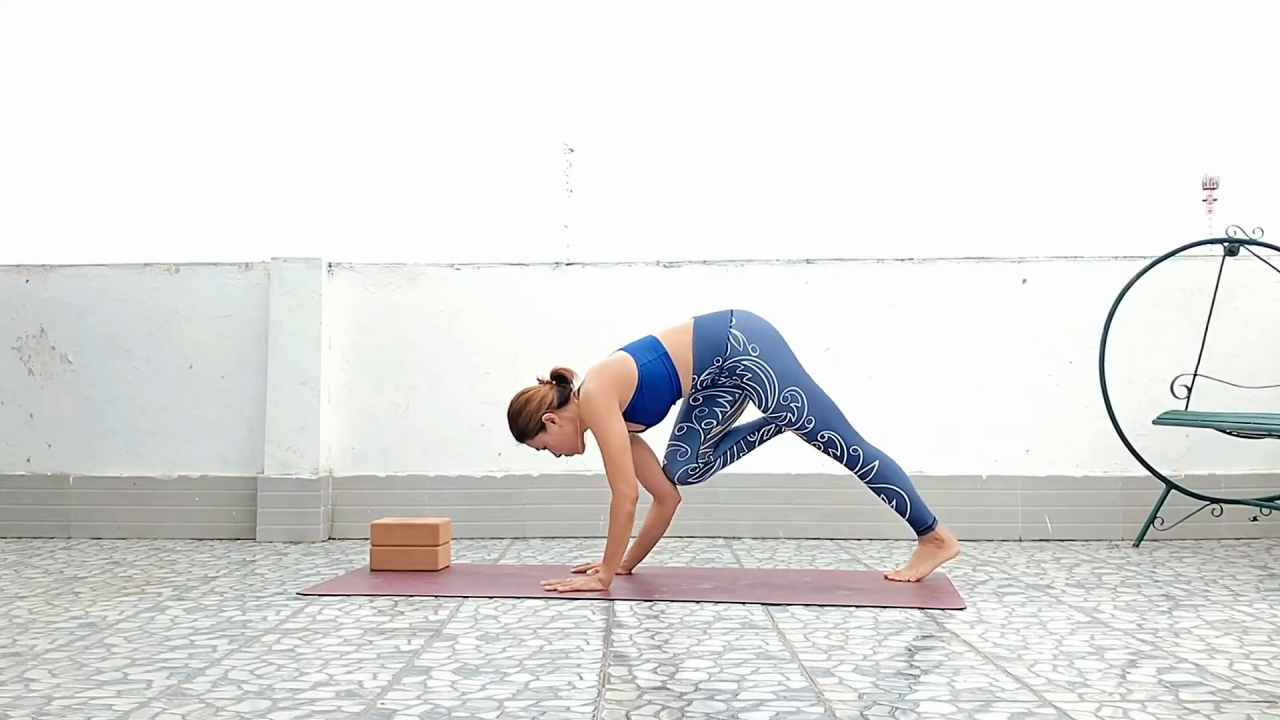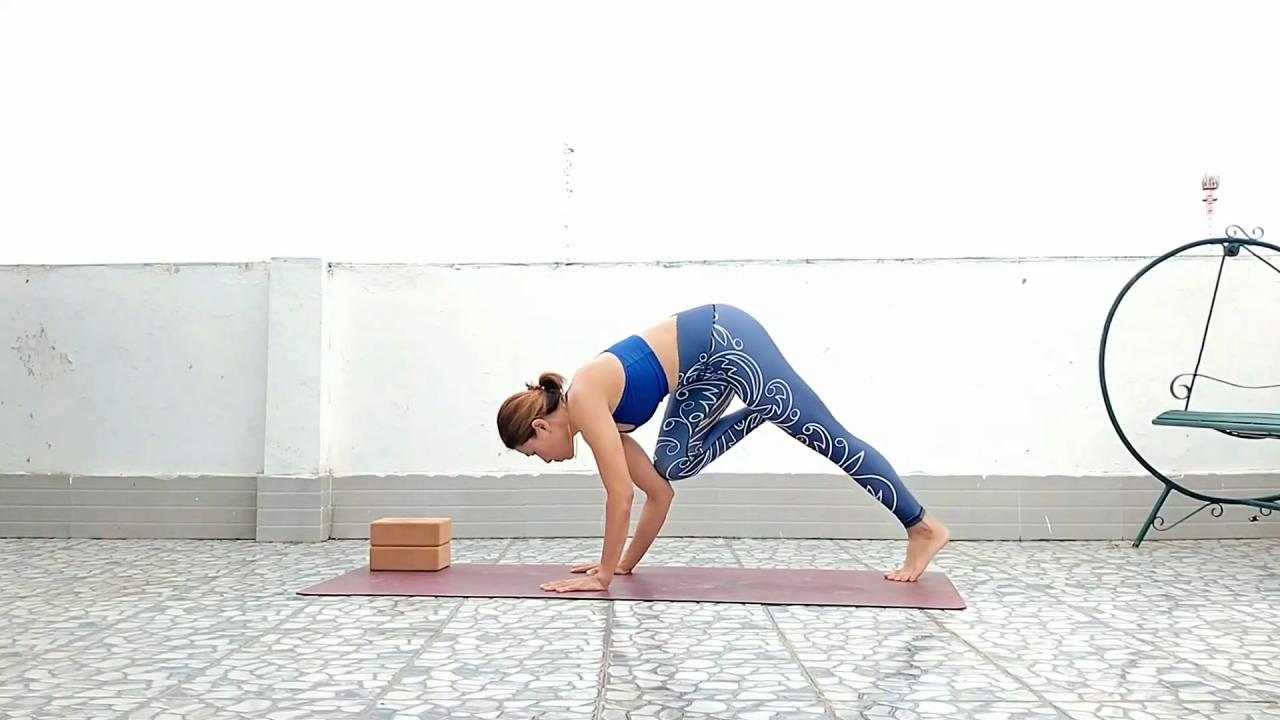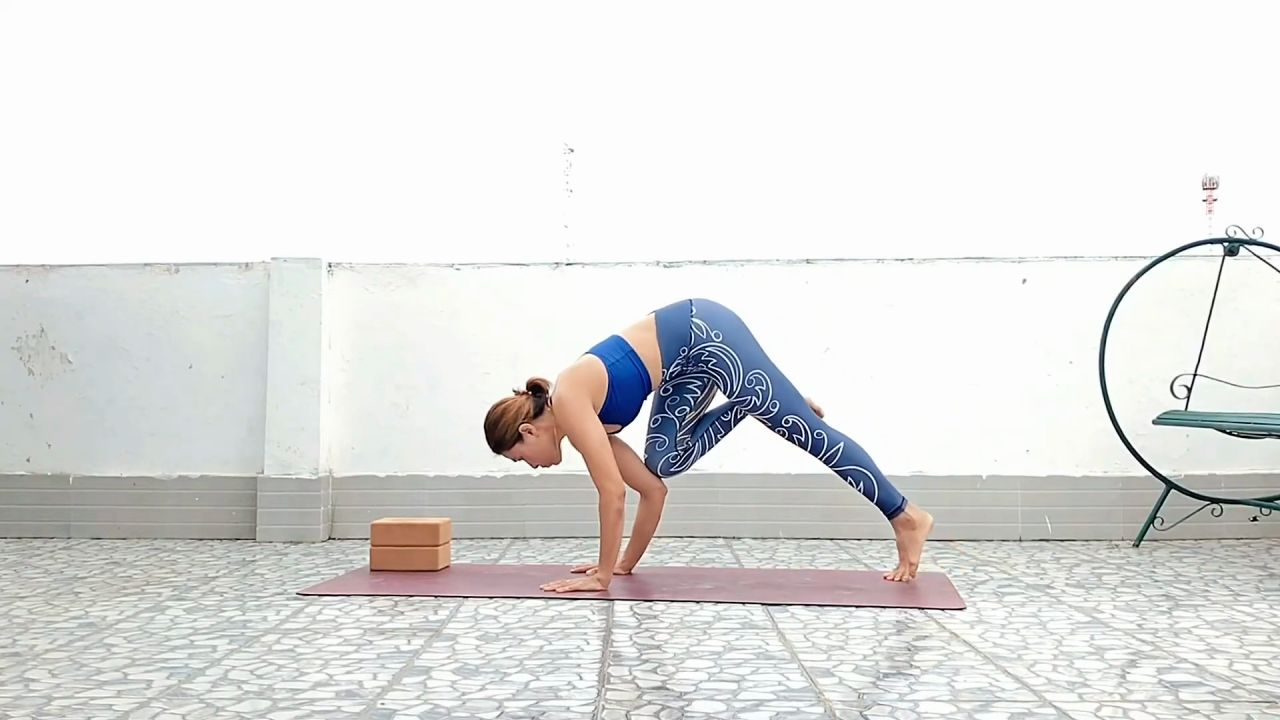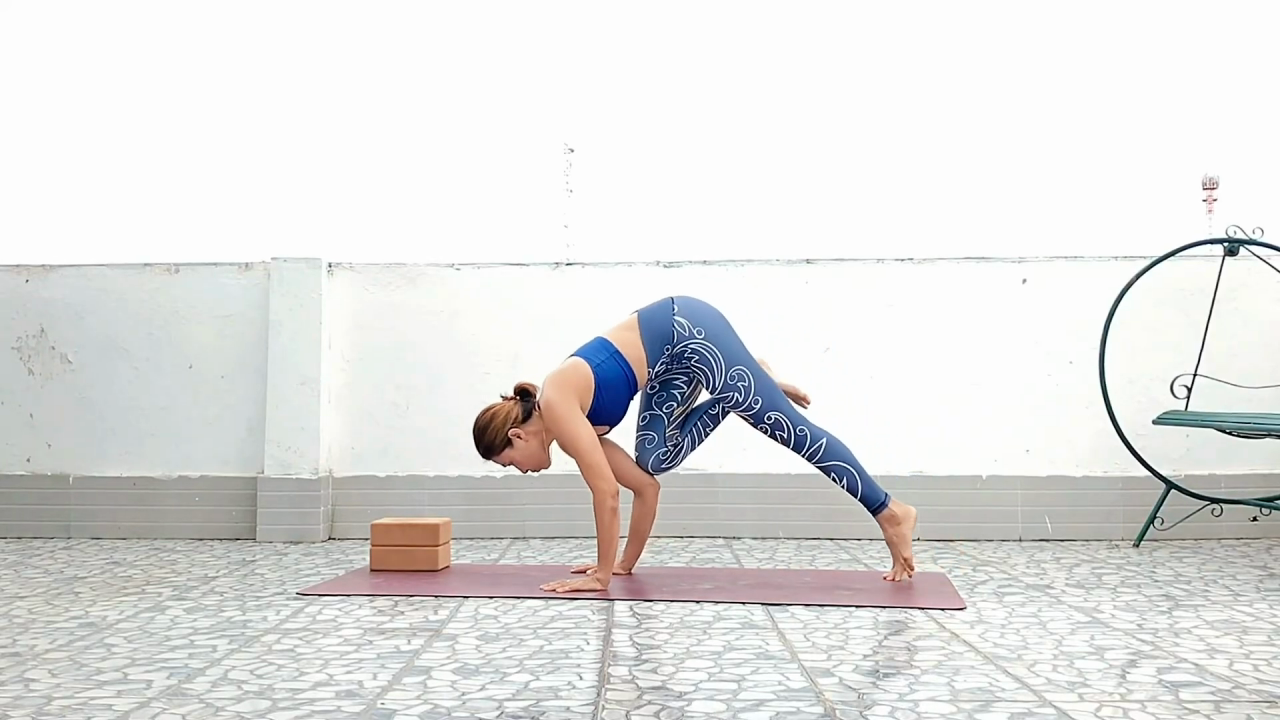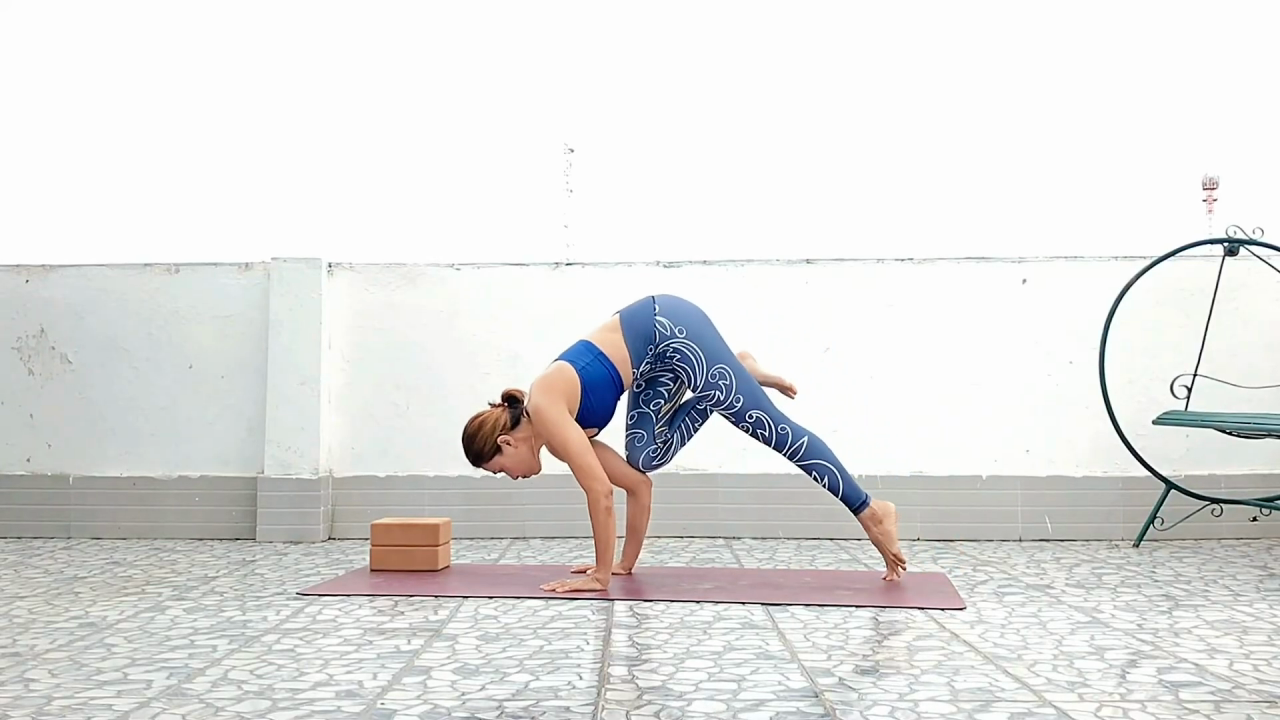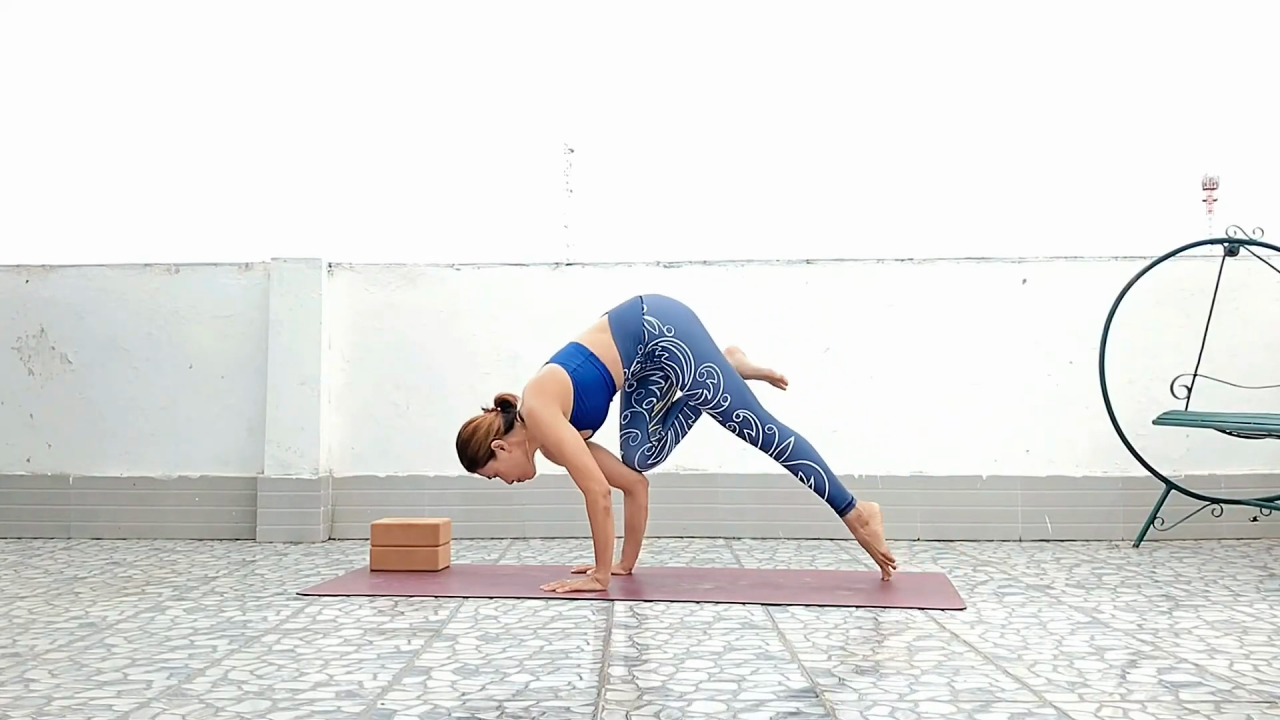
dt=0.2s
person 1, frame 1
left shoulder: (595, 397)
right shoulder: (611, 418)
left elbow: (625, 496)
right elbow: (666, 496)
left wrist: (604, 576)
right wrist: (625, 564)
left hip: (739, 345)
right hip: (723, 366)
left knee: (841, 444)
right knee: (684, 469)
left ankle: (935, 537)
right ankle: (783, 420)
person 1, frame 2
left shoulder: (583, 400)
right shoulder: (601, 416)
left elbow: (620, 494)
right elbow: (660, 491)
left wrist: (603, 575)
right wrist: (624, 564)
left hip: (722, 338)
right hip: (707, 360)
left knee: (826, 436)
right knee: (674, 464)
left ankle: (923, 528)
right ankle: (769, 408)
person 1, frame 3
left shoulder: (568, 402)
right shoulder: (586, 418)
left elbow: (612, 493)
right elbow: (652, 488)
left wrist: (602, 575)
right wrist: (625, 564)
left hip: (701, 331)
right hip: (687, 354)
left knee: (804, 429)
right knee: (664, 462)
left ankle: (906, 517)
right ankle: (752, 401)
person 1, frame 4
left shoulder: (555, 405)
right shoulder: (574, 422)
left elbow: (606, 492)
right elbow: (645, 486)
left wrist: (602, 575)
right wrist: (624, 563)
left hip: (685, 329)
right hip: (672, 349)
left knee: (786, 427)
right knee: (655, 461)
left ankle: (890, 513)
right ankle: (751, 386)
person 1, frame 5
left shoulder: (543, 409)
right shoulder: (562, 428)
left elbow: (601, 492)
right elbow: (638, 484)
left wrist: (601, 575)
right wrist: (624, 563)
left hip: (667, 327)
right hip: (656, 350)
left knee: (770, 427)
right knee: (645, 459)
left ankle: (871, 512)
right ankle: (738, 375)
person 1, frame 6
left shoulder: (537, 411)
right shoulder: (554, 432)
left elbow: (598, 492)
right elbow: (634, 483)
left wrist: (602, 575)
right wrist: (624, 563)
left hip: (656, 326)
right hip: (646, 347)
left knee: (755, 426)
right knee: (640, 459)
left ankle: (856, 513)
right ankle: (726, 369)
